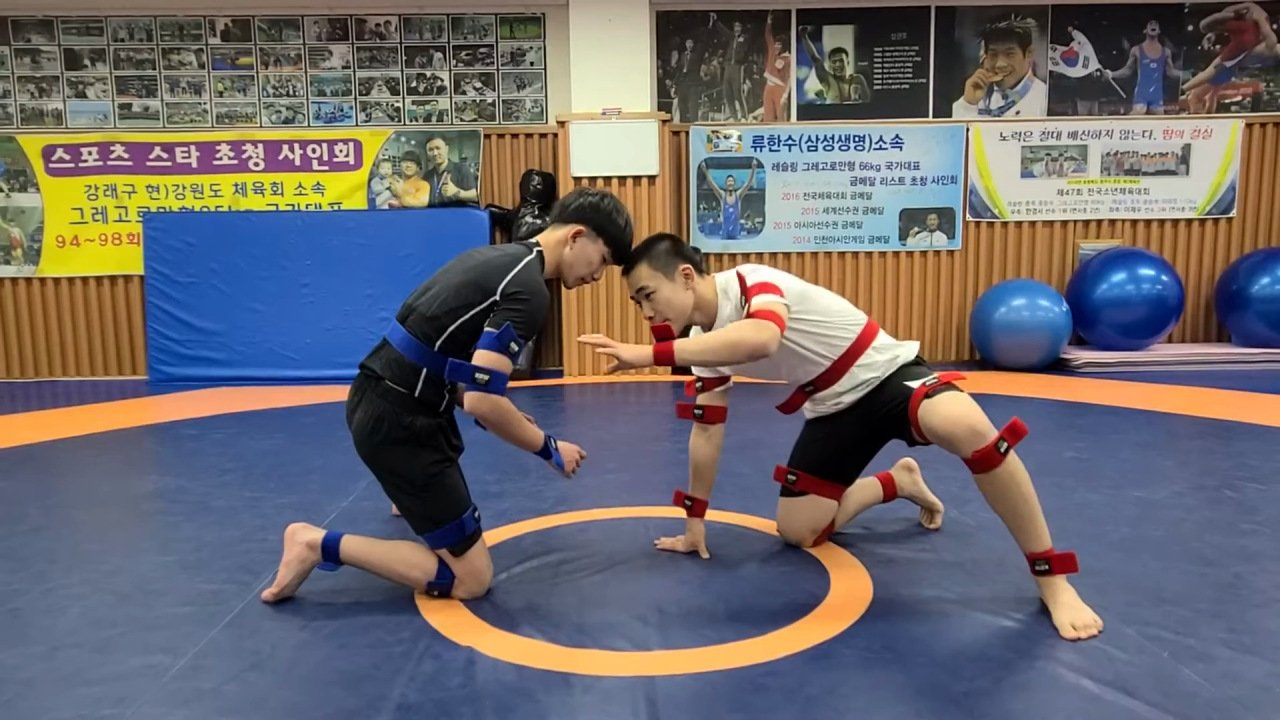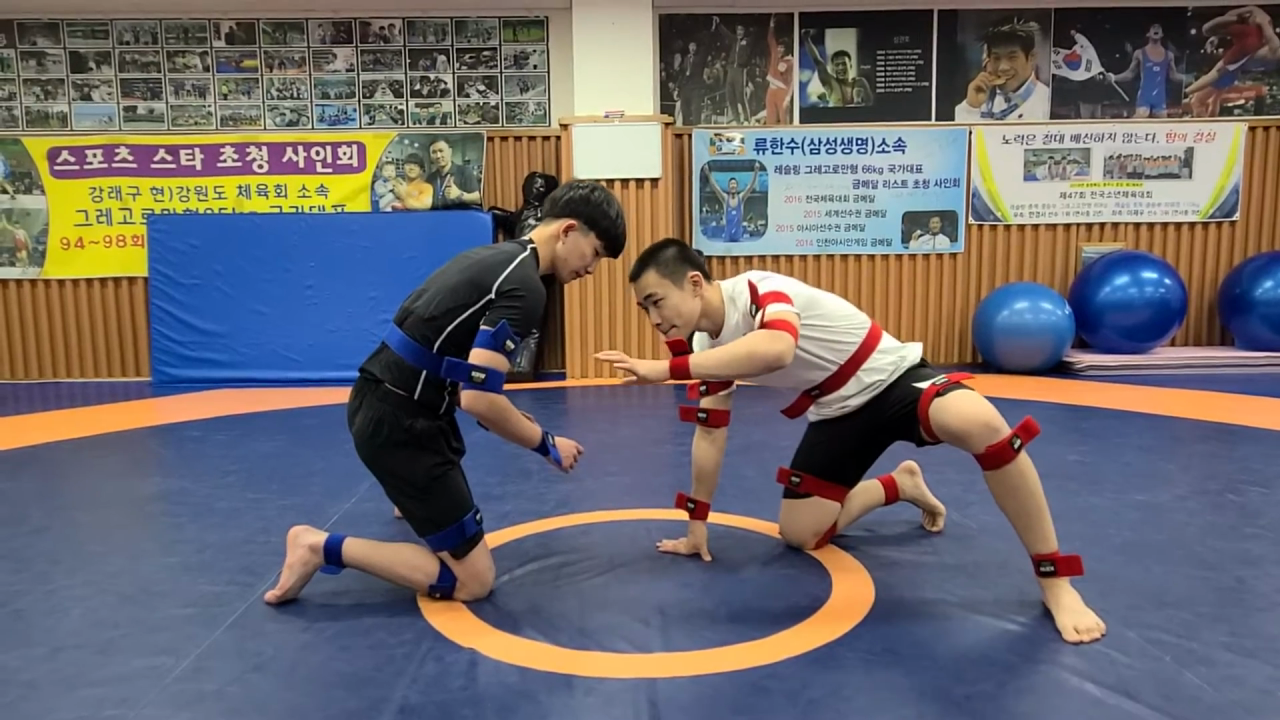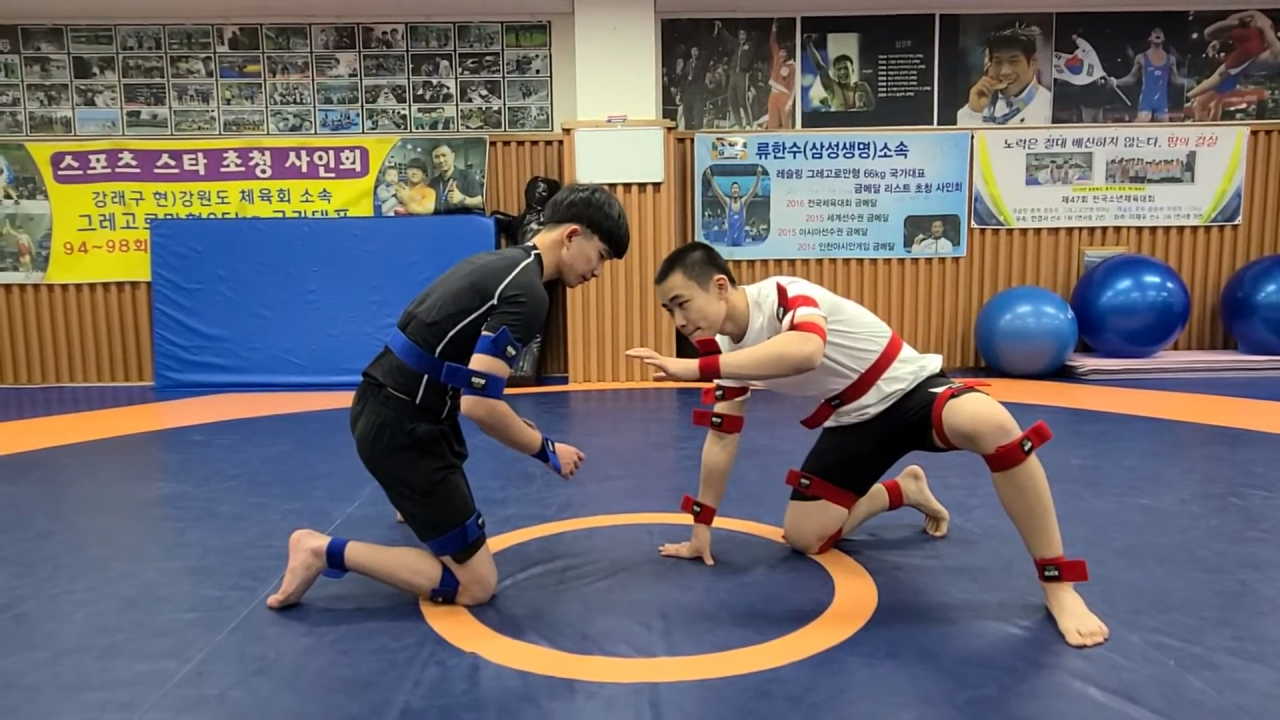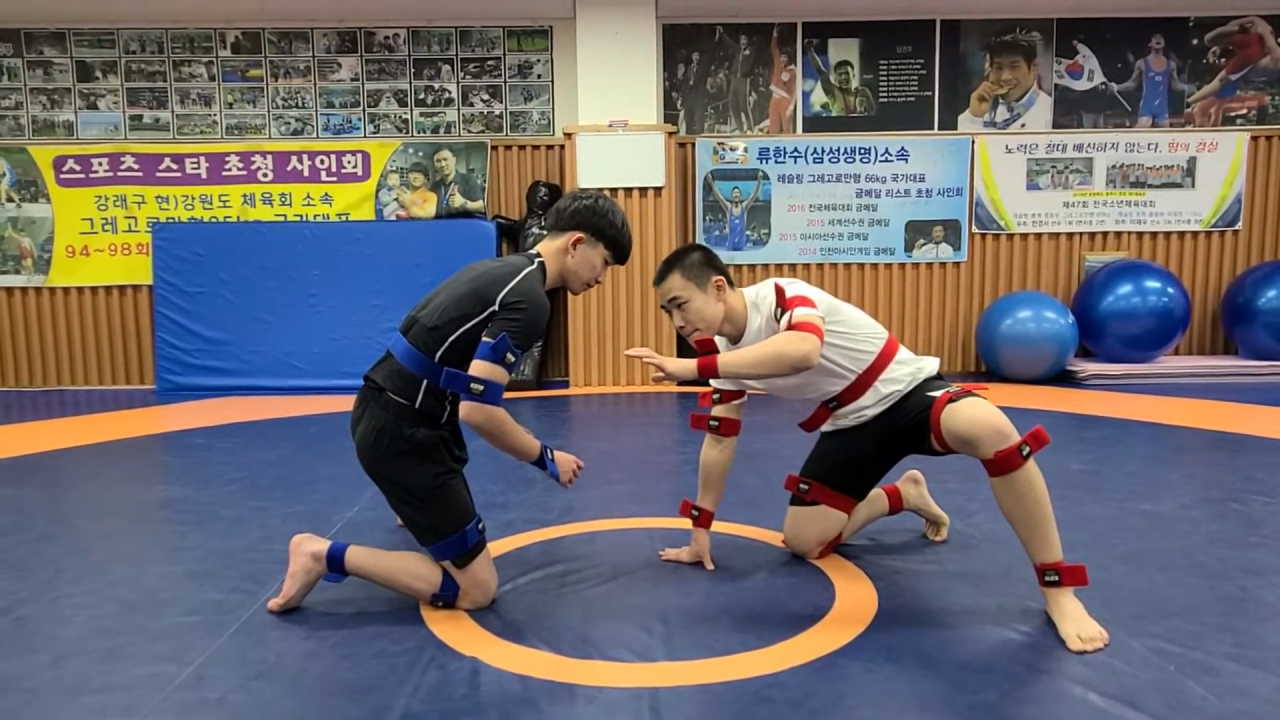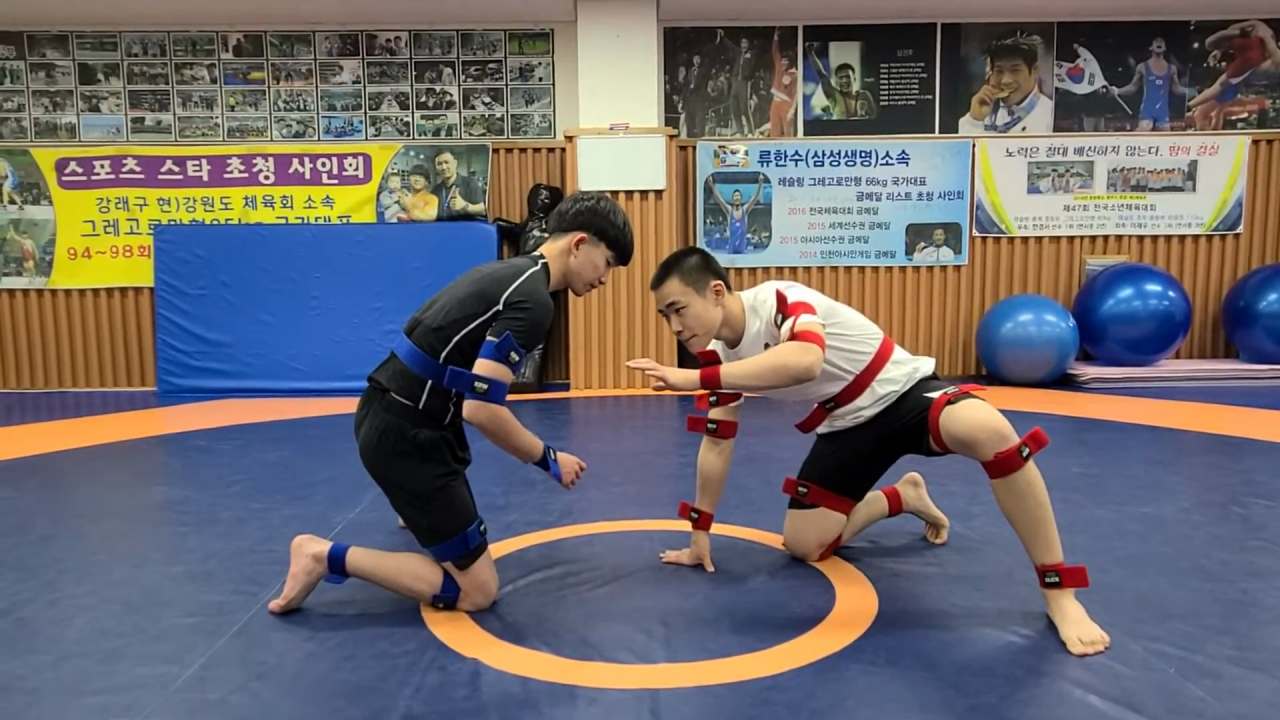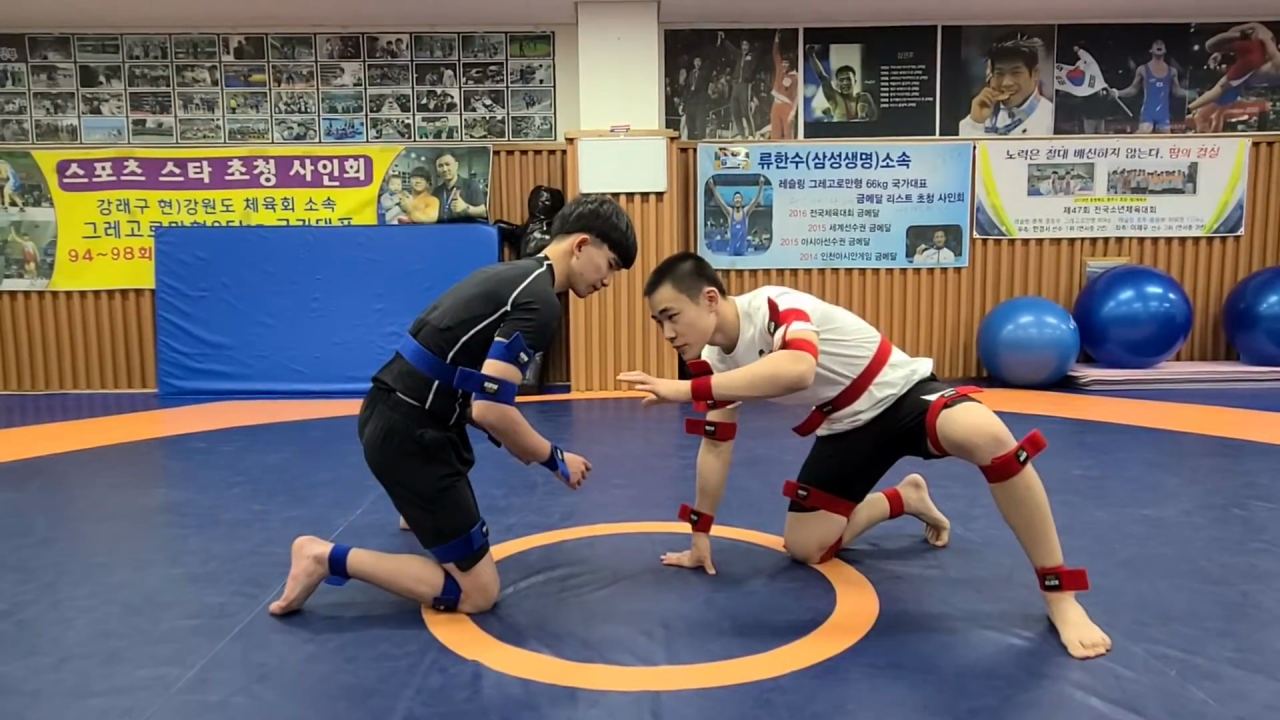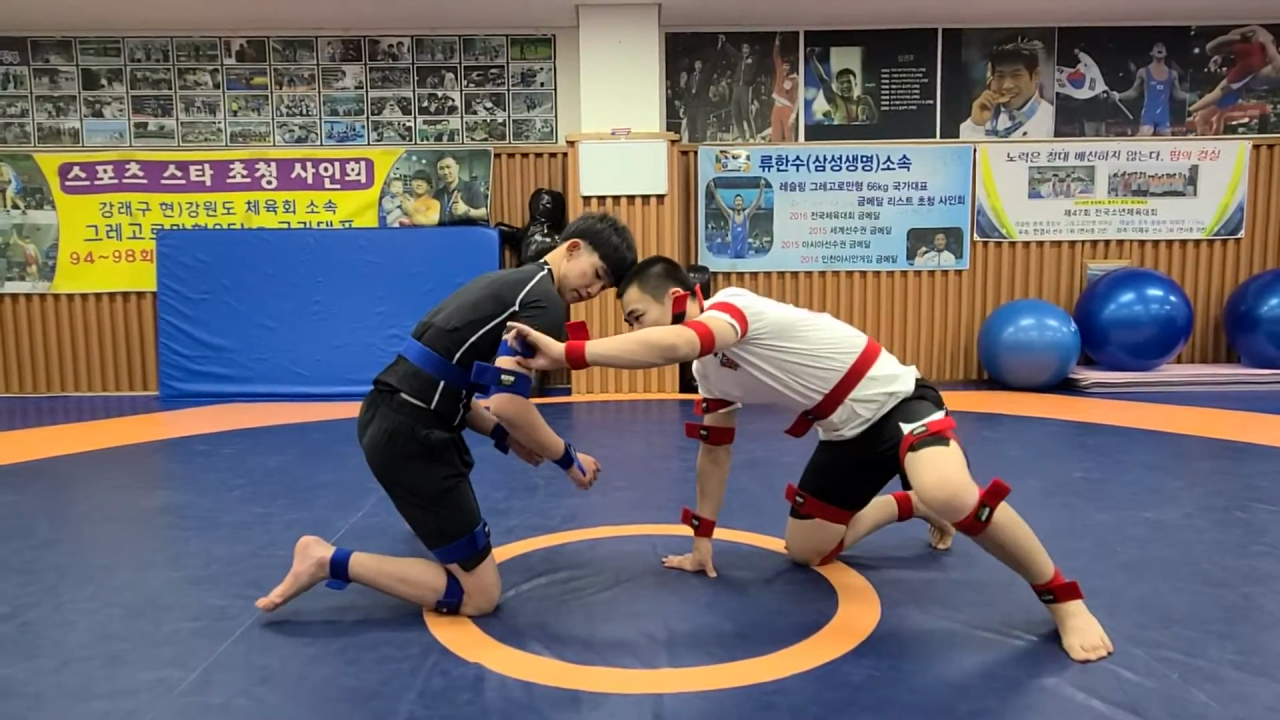
dt=0.7s
person 1, frame 1
left shoulder: (750, 282)
right shoulder: (703, 340)
left elbow: (762, 338)
right elbow: (707, 430)
left wrist: (650, 354)
right wrist: (695, 522)
left hip: (886, 375)
right hip: (833, 411)
left knee: (968, 429)
right knee: (797, 532)
left ankle: (1052, 579)
right ankle: (898, 482)
person 1, frame 2
left shoulder: (757, 290)
right shoulder: (706, 343)
left elbow: (776, 350)
right elbow: (710, 433)
left wrist: (667, 368)
right wrist: (697, 524)
left hip: (893, 378)
right hip: (838, 413)
left knee: (980, 425)
right knee: (800, 534)
left ankle: (1055, 581)
right ankle: (900, 484)
person 1, frame 3
left shoulder: (783, 295)
right shoulder: (726, 348)
left elbow: (807, 351)
right elbow: (722, 437)
left wrist: (695, 367)
right wrist: (701, 528)
left hip: (909, 389)
right hip: (852, 422)
left knee: (991, 425)
right knee: (804, 538)
left ankle: (1058, 586)
right ankle: (903, 490)
person 1, frame 4
left shoulder: (780, 295)
right shoulder: (723, 349)
left elbow: (803, 351)
right elbow: (720, 440)
left wrist: (692, 367)
right wrist: (701, 530)
left hip: (907, 392)
right hip: (851, 426)
left knee: (989, 430)
right knee: (804, 542)
left ankle: (1059, 591)
right ankle: (905, 494)
person 1, frame 5
left shoulder: (778, 300)
right shoulder: (720, 353)
left elbow: (806, 360)
right elbow: (716, 442)
left wrist: (695, 378)
right wrist: (699, 533)
left hip: (903, 392)
right hip: (846, 426)
left knee: (989, 431)
right knee: (803, 545)
left ankle: (1059, 593)
right ankle: (903, 496)
person 1, frame 6
left shoulder: (773, 306)
right shoulder: (714, 359)
left elbow: (797, 370)
right elbow: (715, 447)
left wrist: (683, 389)
right wrist: (699, 536)
left hip: (902, 394)
right hip: (846, 427)
left knee: (987, 437)
right knee: (804, 547)
left ankle: (1060, 596)
right ankle: (903, 497)
person 1, frame 7
left shoulder: (729, 306)
right shoulder: (708, 368)
left elbow: (676, 343)
right elbow: (715, 451)
left wrist: (567, 352)
right wrist: (702, 542)
left hip: (894, 402)
right hip: (848, 433)
left knee: (952, 496)
right knee: (804, 550)
left ankle: (1063, 599)
right ankle: (908, 503)
person 2, frame 1
left shoulder: (499, 256)
right shoulder: (527, 290)
right elbow: (482, 401)
left wrist: (503, 417)
right wrist: (550, 449)
left hip: (378, 397)
right hip: (398, 419)
right knee: (470, 579)
left ankle: (413, 496)
right ankle: (319, 544)
person 2, frame 2
left shoulder: (495, 255)
right shoulder: (523, 287)
right elbow: (479, 398)
left wrist: (503, 417)
right wrist: (547, 444)
left hip: (380, 400)
right hip: (398, 421)
right knee: (473, 580)
left ankle: (414, 498)
right ankle: (322, 548)
person 2, frame 3
left shoulder: (500, 262)
right shoulder: (526, 293)
right elbow: (478, 404)
left wrist: (509, 424)
right wrist: (547, 451)
left hip: (383, 405)
right hip: (401, 426)
right knee: (475, 584)
left ankle: (417, 500)
right ankle: (326, 551)
person 2, frame 4
left shoulder: (503, 268)
right shoulder: (527, 300)
right elbow: (477, 410)
left wrist: (513, 435)
right wrist: (545, 459)
left hip: (386, 411)
right hip: (401, 431)
right knee: (476, 589)
left ankle: (417, 506)
right ankle: (326, 556)
person 2, frame 5
left shoulder: (508, 271)
right shoulder: (532, 300)
right elbow: (480, 408)
right wrist: (548, 460)
left hip: (389, 412)
right hip: (405, 433)
right knee: (476, 590)
left ankle: (420, 506)
right ankle: (328, 556)
person 2, frame 6
left shoulder: (510, 273)
right shoulder: (539, 302)
right elbow: (490, 408)
left wrist: (508, 436)
right wrist: (555, 459)
left hip: (389, 412)
right hip: (409, 433)
right knee: (477, 593)
left ankle: (421, 509)
right ankle: (329, 558)
person 2, frame 7
left shoulder: (509, 282)
right shoulder: (545, 303)
right elbow: (508, 403)
left wrist: (504, 436)
right wrist: (569, 459)
left hip: (385, 414)
right hip: (410, 435)
right knee: (478, 595)
right ankle: (330, 560)
